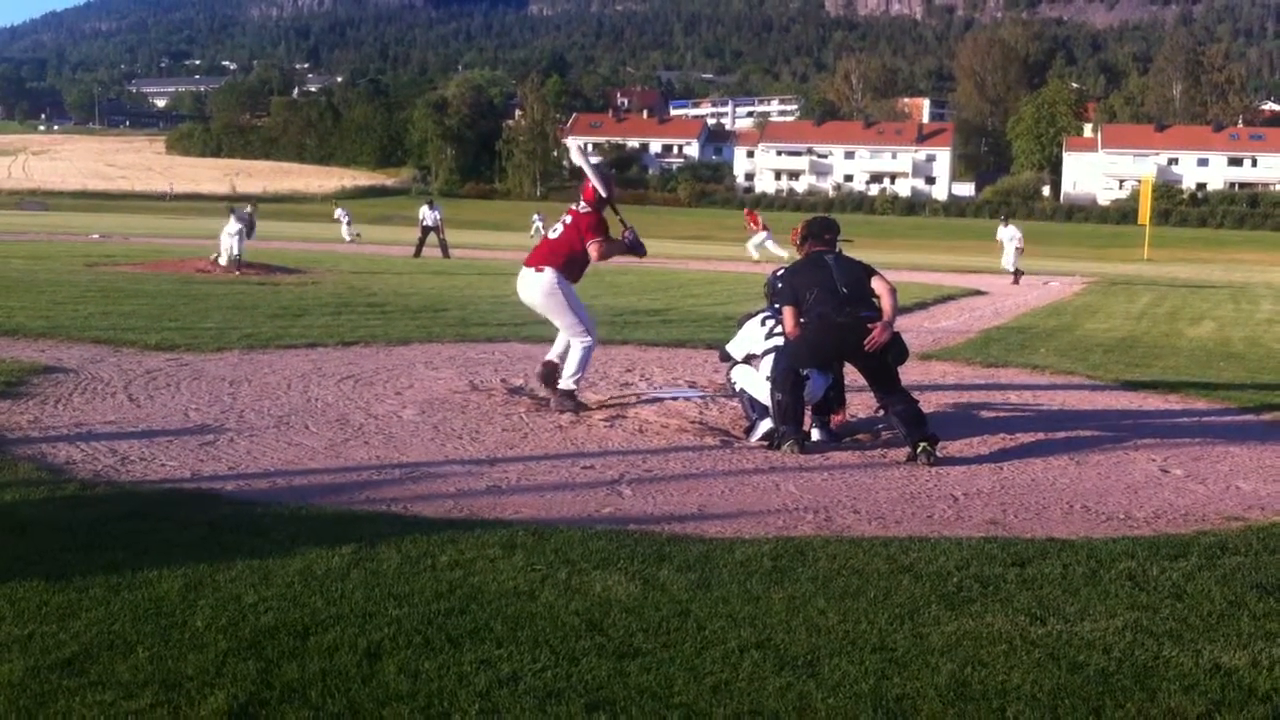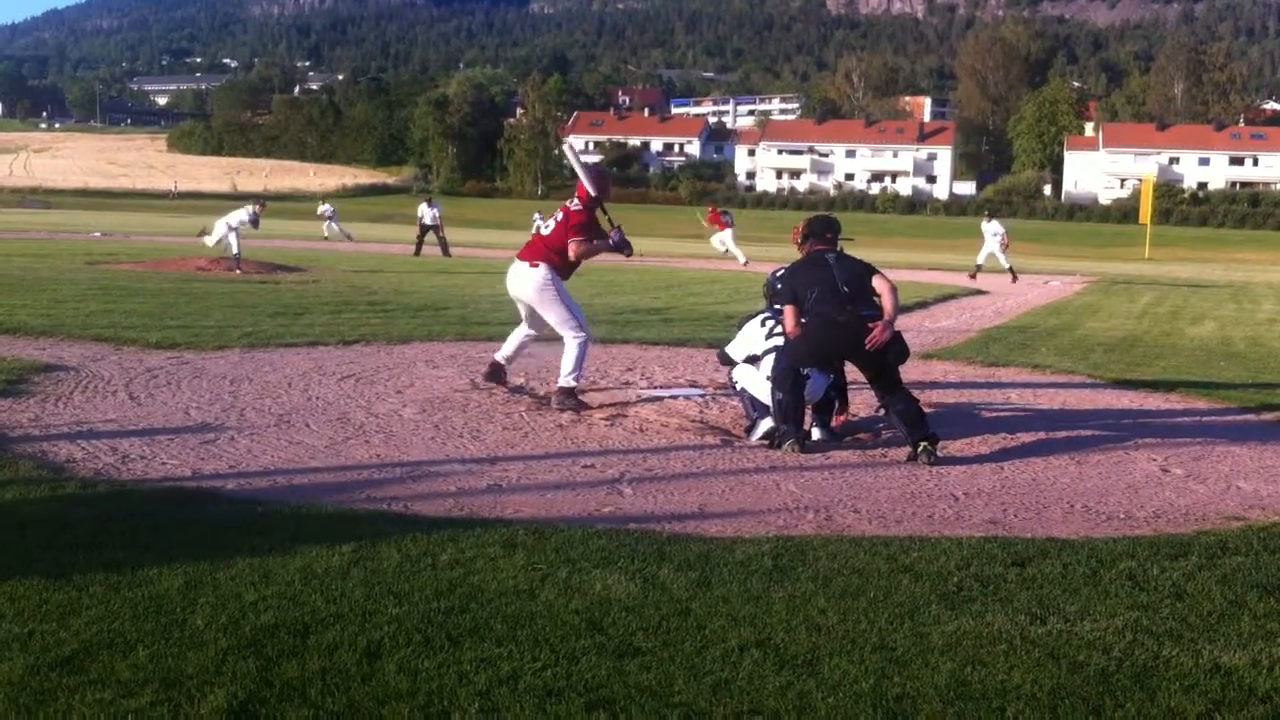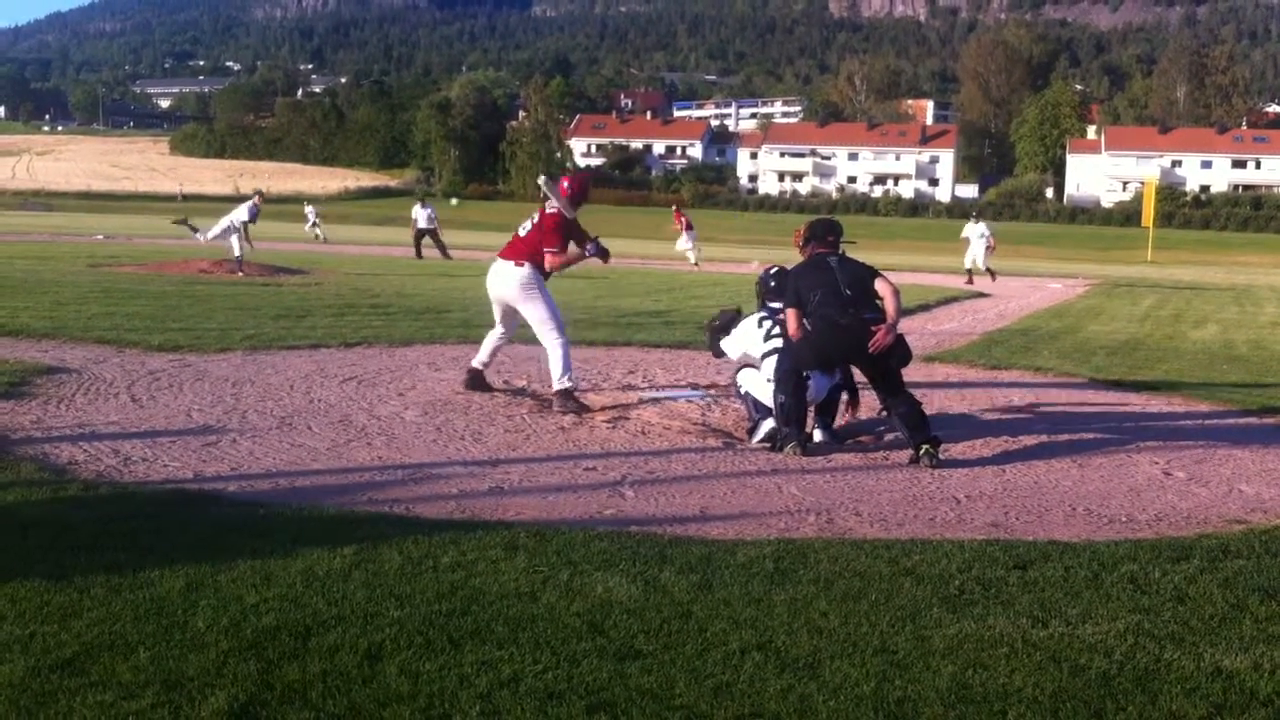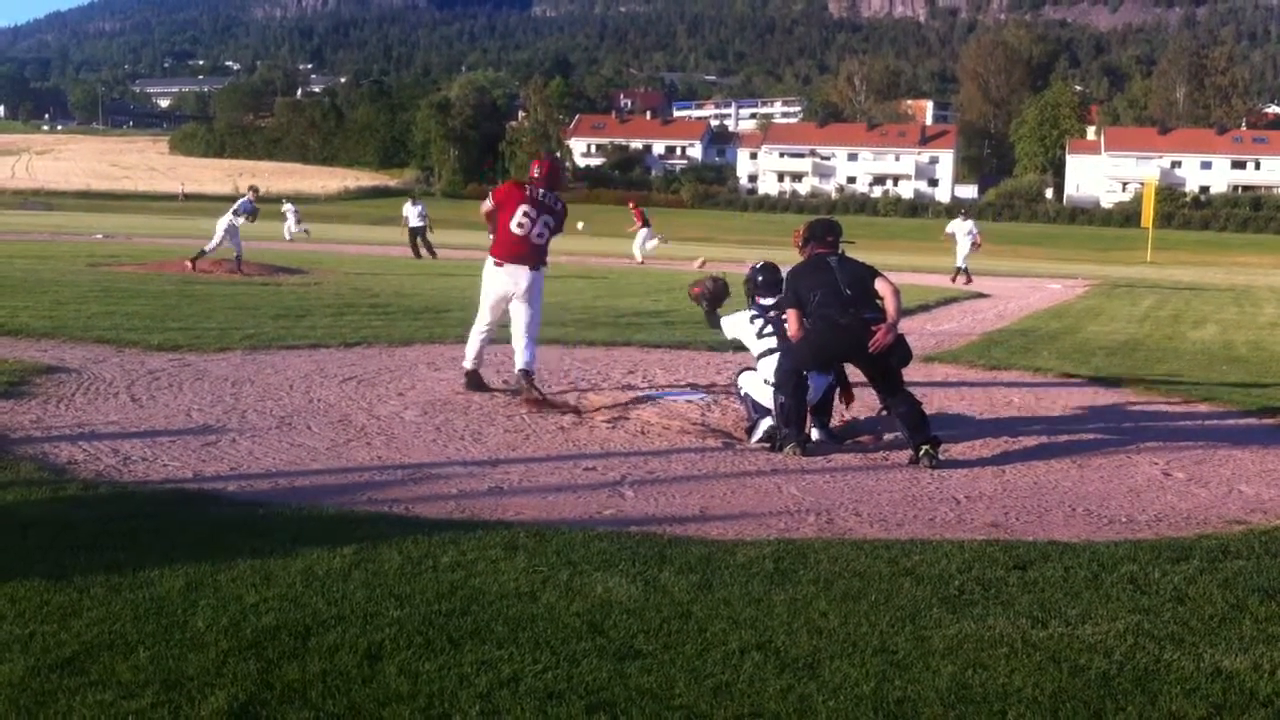
dt=0.2s
person 1, frame 1
left shoulder: (794, 271)
right shoulder: (855, 265)
left elbow: (791, 328)
right elbow: (886, 289)
left wrist: (810, 348)
right wrist: (887, 322)
left hip: (824, 331)
right hip: (866, 330)
left knee: (785, 366)
right knee: (890, 388)
left ankle: (789, 436)
right ankle: (923, 443)
person 1, frame 2
left shoulder: (795, 270)
right shoulder: (856, 264)
left elbow: (792, 327)
right elbow: (887, 287)
left wrist: (811, 348)
right wrist: (888, 322)
left hip: (825, 330)
right hip: (867, 329)
left knee: (785, 366)
right knee: (891, 388)
left ankle: (789, 435)
right ankle: (923, 442)
person 1, frame 3
left shoulder: (798, 273)
right shoulder: (858, 267)
left elbow: (794, 330)
right elbow: (889, 290)
left wrist: (812, 352)
right wrist: (891, 325)
left hip: (828, 333)
right hip: (870, 333)
left knee: (788, 367)
right knee: (894, 391)
left ankle: (791, 438)
right ankle: (925, 445)
person 1, frame 4
left shoulder: (798, 273)
right shoulder: (858, 266)
left elbow: (794, 331)
right elbow: (889, 290)
left wrist: (814, 351)
right wrist: (891, 324)
left hip: (829, 333)
right hip: (870, 332)
left knee: (789, 367)
right knee: (894, 390)
left ankle: (791, 438)
right ankle: (925, 446)
person 2, frame 1
left shoulder: (577, 211)
right shoulder: (592, 218)
left elbow: (598, 244)
right elbow: (597, 253)
left wrist: (626, 244)
right wrist: (626, 244)
left hip: (527, 278)
right hip: (546, 281)
left knee: (572, 327)
right knee: (584, 338)
left ankle: (550, 366)
right ankle: (564, 394)
person 2, frame 2
left shoulder: (574, 206)
right shoulder: (582, 216)
left elbow: (596, 236)
right elbow: (575, 251)
left wrist: (616, 241)
right wrist: (609, 244)
left hip: (516, 273)
right hip: (539, 277)
left knee: (532, 325)
right knee: (577, 334)
left ankle: (496, 365)
right ankle: (564, 393)
person 2, frame 3
left shoulder: (555, 211)
right shoulder: (560, 219)
left elbow: (577, 232)
right elbow: (551, 264)
left wrist: (592, 246)
right wrist: (585, 253)
left hip: (497, 272)
right hip: (522, 276)
left knee: (503, 328)
right knee: (554, 336)
left ankle: (475, 373)
right ankle: (563, 394)
person 2, frame 4
left shoulder: (515, 188)
right shoulder: (560, 207)
left elbow: (486, 210)
left hip: (499, 269)
right hip: (529, 276)
left knee: (484, 324)
right knee: (524, 335)
left ankle: (471, 373)
right ankle: (524, 372)
person 3, frame 1
left shoulder: (757, 321)
left elbow: (725, 356)
right elbow: (835, 364)
right wrist: (840, 402)
left hip: (771, 392)
right hip: (810, 393)
left knee: (737, 370)
right knee: (831, 372)
left ankle: (761, 422)
right ankle: (820, 426)
person 3, frame 2
left shoulder: (757, 322)
left elbow: (725, 359)
right elbow: (836, 362)
right wrist: (843, 400)
left hip: (772, 392)
right hip: (811, 392)
left knee: (738, 370)
right knee: (832, 372)
left ankle: (762, 421)
right ankle: (821, 426)
person 3, frame 3
left shoulder: (753, 322)
left elbow: (718, 351)
left wrist: (713, 332)
right wrist: (853, 392)
left hip: (774, 394)
right hip: (812, 392)
left knee: (744, 374)
right knee: (836, 373)
left ankle: (763, 424)
right ankle: (823, 428)
person 3, frame 4
left shoulder: (746, 318)
left elbow: (715, 322)
left wrist: (708, 305)
right wrist: (844, 385)
left hip: (772, 395)
right hip: (810, 392)
left knee: (745, 377)
right knee: (830, 371)
left ankle: (763, 422)
right ankle: (820, 427)
